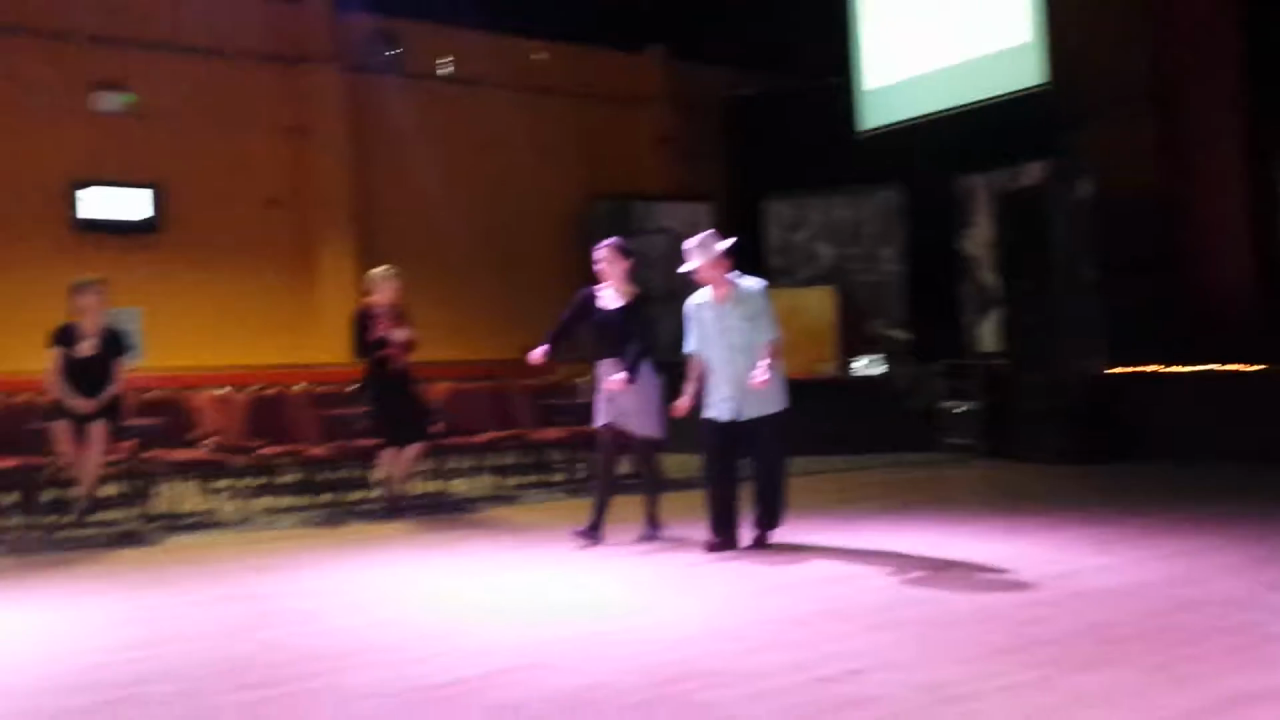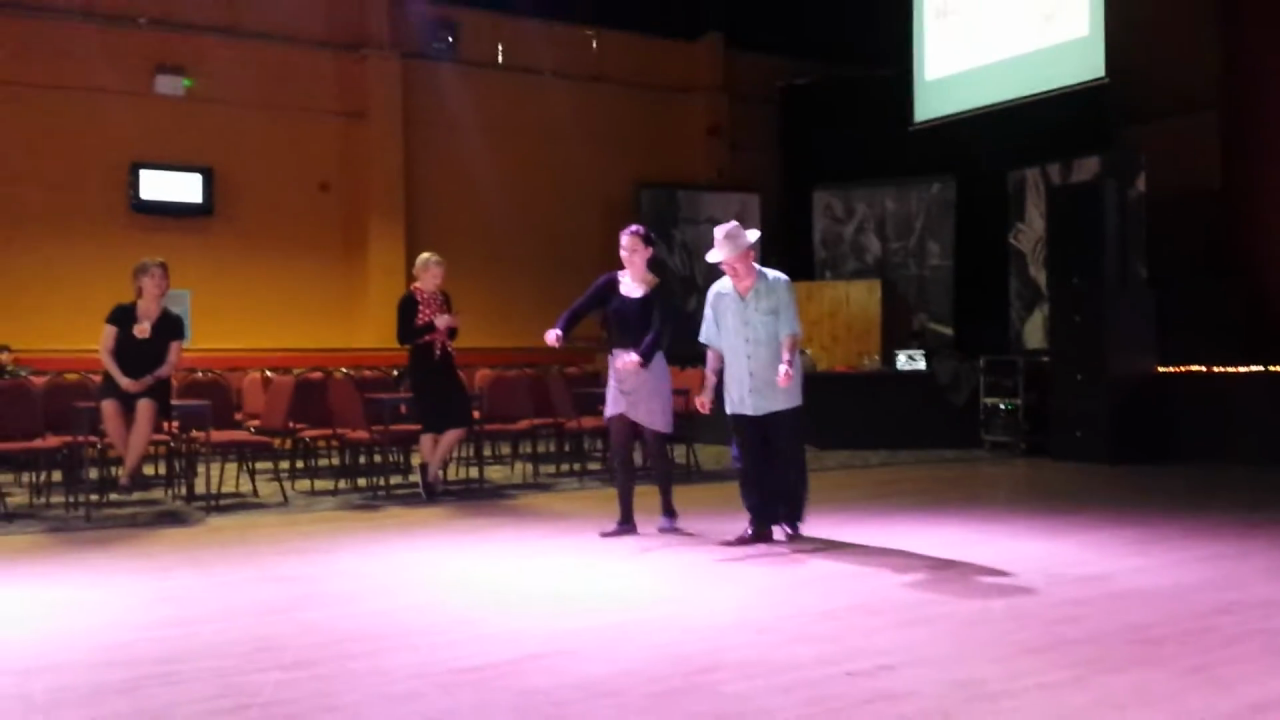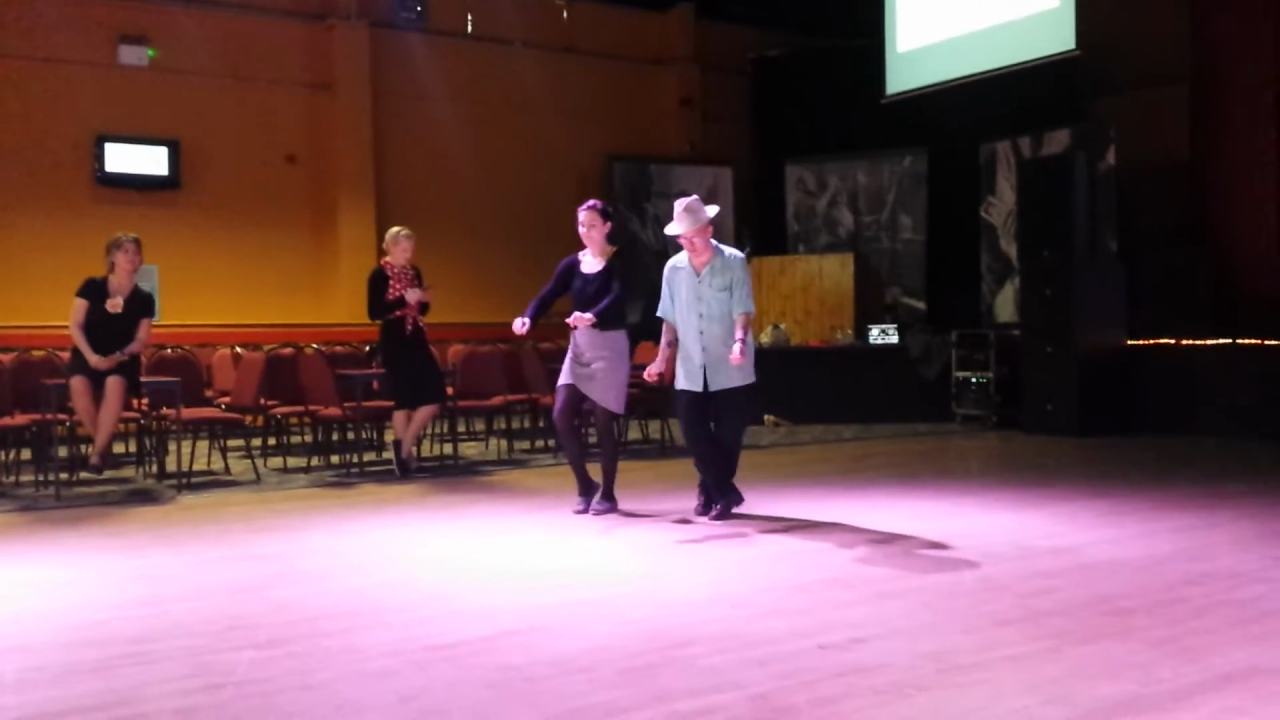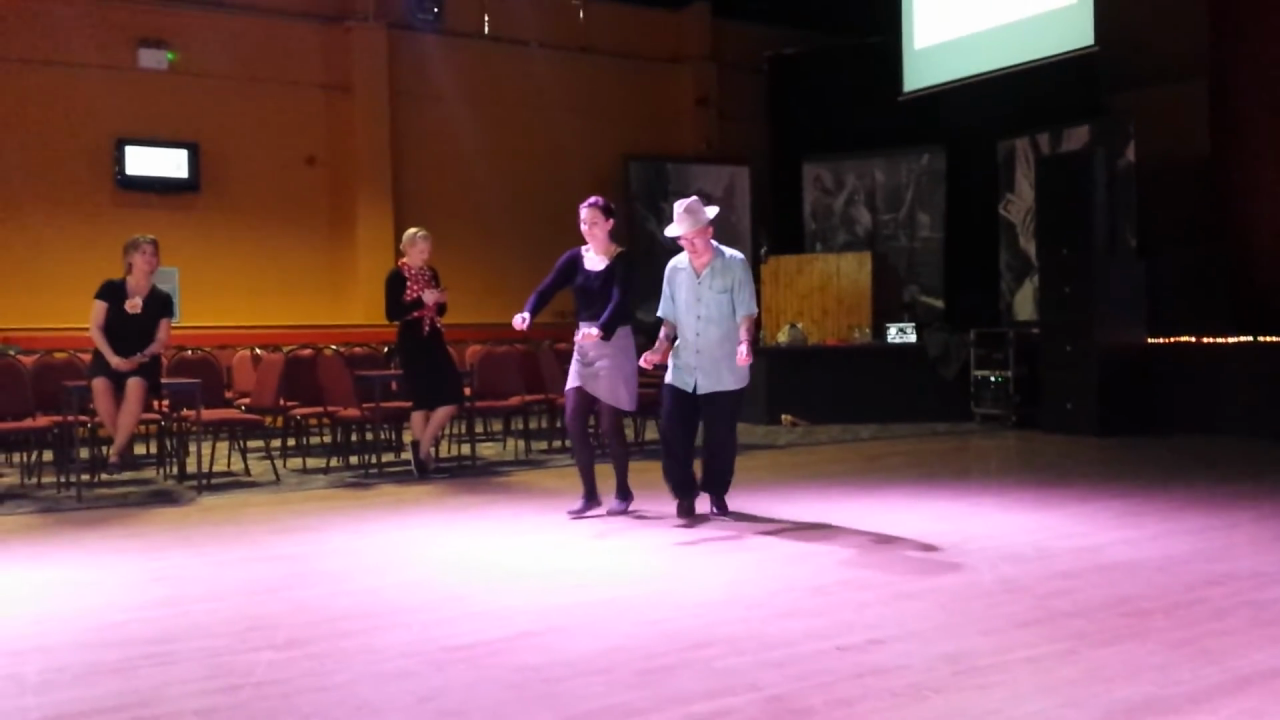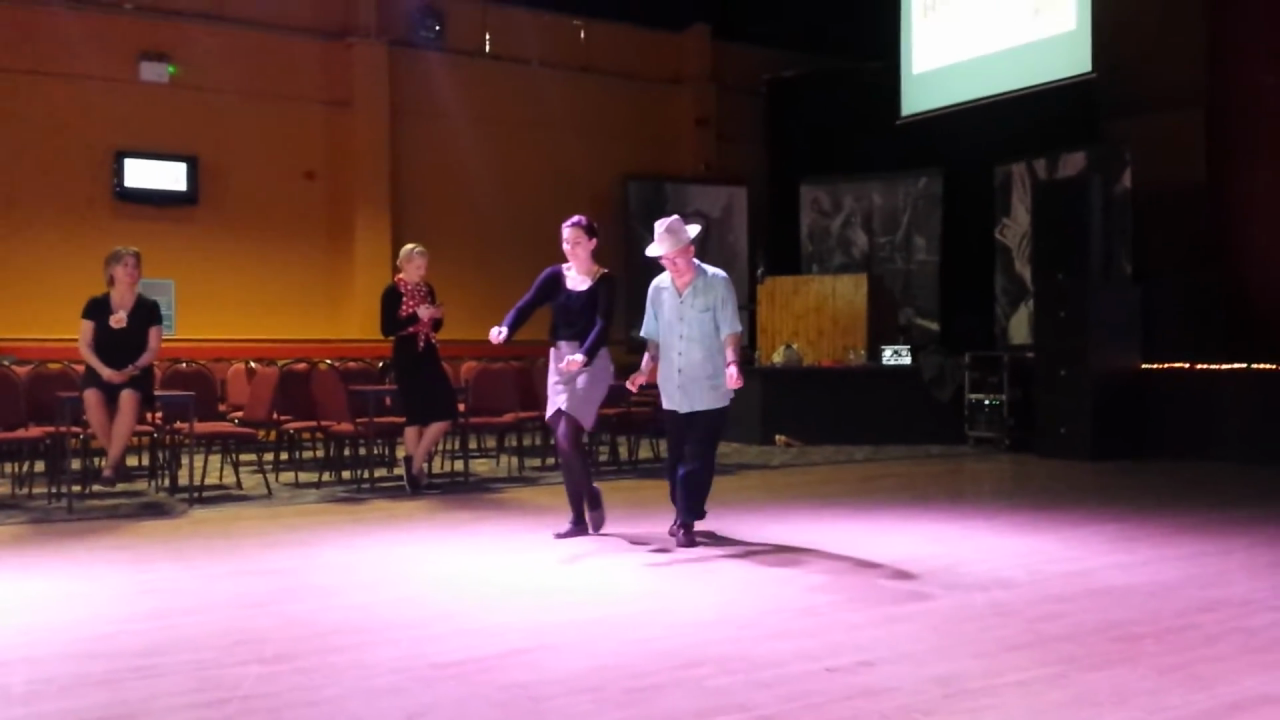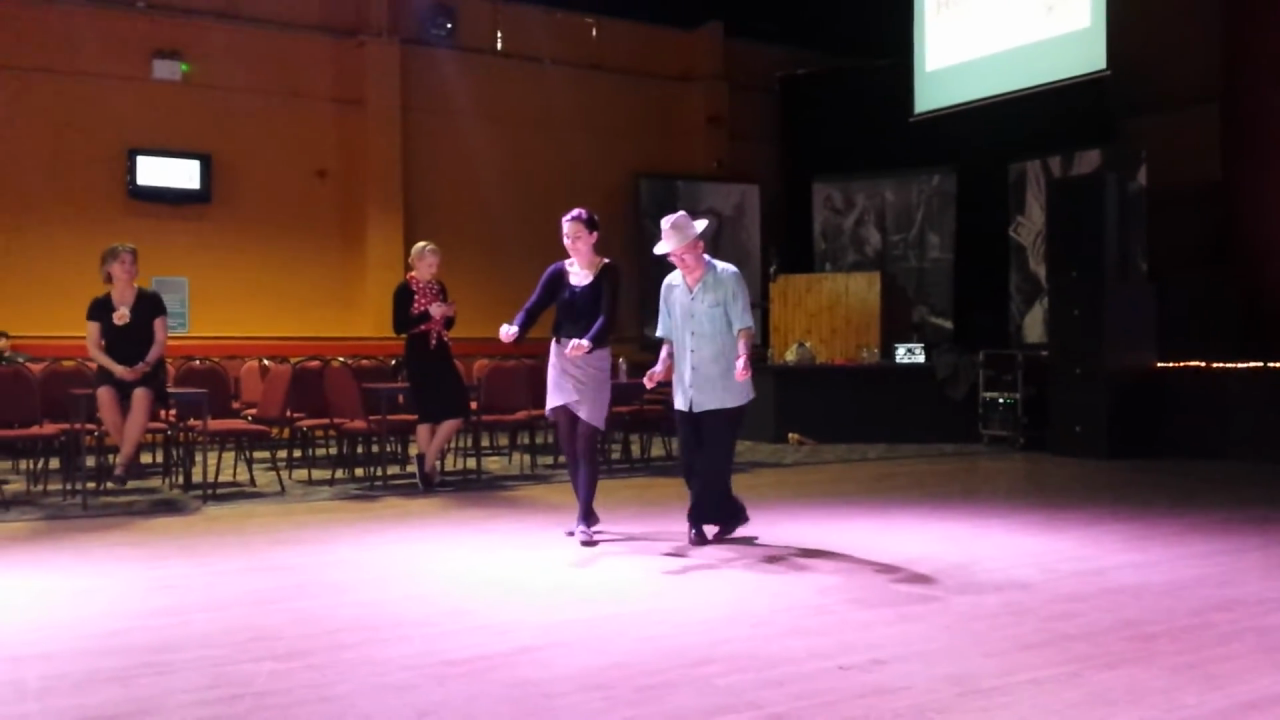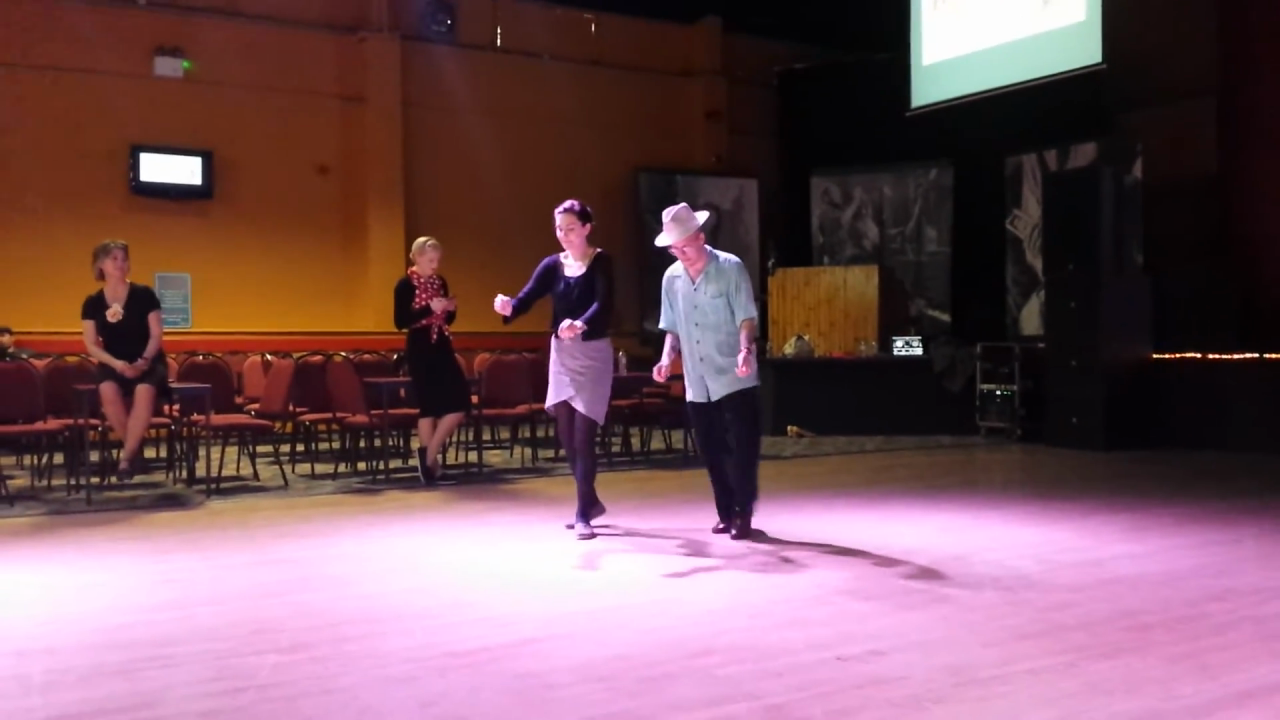
dt=0.3s
person 1, frame 1
left shoulder: (754, 291)
right shoulder: (695, 304)
left elbow: (769, 338)
right elbow: (697, 354)
left wrist: (766, 365)
right wrist: (689, 393)
left hip: (761, 398)
right hip: (719, 401)
left knee: (767, 463)
right knee: (718, 464)
left ankle: (764, 526)
right ankle: (724, 531)
person 1, frame 2
left shoulder: (778, 285)
right shoulder: (717, 294)
left elbow: (789, 332)
right elbow: (714, 345)
left wrist: (786, 363)
right wrist: (708, 387)
left hip: (779, 393)
right hip: (740, 395)
left knee: (788, 458)
right knee: (750, 462)
left ankle: (789, 518)
right ankle: (760, 523)
person 1, frame 3
left shoulder: (734, 262)
right shoulder: (673, 268)
left elbow: (742, 311)
right elbow: (670, 320)
left wrist: (740, 341)
right wrist: (662, 359)
left hip: (730, 369)
right hip: (690, 369)
left knee: (730, 433)
right knee: (696, 435)
left ankle: (714, 490)
right ankle: (723, 492)
person 1, frame 4
left shoulder: (735, 264)
right shoulder: (674, 269)
left elbow: (745, 313)
right elbow: (670, 318)
left wrist: (744, 343)
right wrist: (660, 349)
left hip: (724, 369)
right hip: (683, 367)
left knee: (721, 437)
right knee: (674, 431)
left ankle: (716, 494)
right ankle: (686, 493)
person 1, frame 5
left shoulder: (717, 282)
right shoulder: (657, 288)
left elbow: (729, 331)
right elbow: (654, 338)
left wrist: (732, 363)
right wrist: (645, 370)
left hip: (709, 389)
right hip: (672, 389)
left knee: (697, 457)
right knee: (677, 456)
left ankle: (686, 522)
right ankle: (683, 515)
person 1, frame 6
left shoulder: (728, 278)
right shoulder: (669, 286)
left elbow: (743, 327)
left wrist: (743, 357)
right wrist: (661, 367)
left hip: (724, 388)
right hip: (686, 390)
left knee: (714, 458)
right knee: (692, 459)
left ankle: (700, 521)
right ankle: (728, 513)
person 1, frame 7
left shoulder: (731, 268)
right shoulder: (671, 278)
left elbow: (746, 318)
left wrist: (745, 350)
right wrist: (667, 359)
left hip: (733, 376)
right hip: (697, 379)
left knee: (742, 443)
right knee: (712, 450)
left ankle: (742, 511)
right ankle: (728, 510)
person 2, frame 1
left shoulder: (637, 300)
right shoulder: (590, 297)
left elbow: (640, 342)
right elbow: (567, 324)
left wrist: (627, 374)
right wrist: (546, 347)
left hip: (637, 378)
right hip: (605, 379)
left knee: (643, 452)
right knee: (606, 454)
left ankle: (652, 520)
right ankle: (596, 524)
person 2, frame 2
left shoulder: (658, 290)
right shoulder: (610, 282)
left elbow: (659, 331)
right elbow: (581, 308)
left wrist: (640, 357)
right wrist: (560, 330)
left hip: (650, 369)
right hip: (618, 370)
left knee: (654, 445)
right knee: (620, 447)
left ankle: (668, 511)
right ankle: (625, 518)
person 2, frame 3
left shoulder: (618, 261)
right shoulder: (573, 264)
left elbow: (617, 297)
right elbow: (549, 296)
left wrist: (592, 317)
right wrist: (528, 318)
left hip: (610, 345)
right hip: (579, 347)
left knee: (603, 424)
right knee: (561, 417)
left ankle: (608, 495)
right ankle: (585, 486)
person 2, frame 4
left shoulder: (621, 259)
right shoulder: (575, 258)
left elbow: (619, 300)
right elbow: (548, 289)
left wrist: (600, 330)
right wrist: (528, 314)
left hip: (615, 342)
right hip: (584, 344)
left knee: (610, 423)
right knee: (573, 421)
left ankle: (623, 493)
right ankle: (590, 494)
person 2, frame 5
left shoulder: (604, 281)
right shoulder: (554, 275)
left elbow: (602, 325)
right elbow: (527, 305)
left wrist: (583, 356)
right wrist: (505, 329)
left hip: (591, 363)
right hip: (559, 361)
left knee: (567, 438)
right knee: (563, 445)
left ankle: (591, 494)
right ankle: (578, 519)
person 2, frame 6
left shoulder: (607, 272)
right shoulder: (557, 271)
left elbow: (607, 317)
right elbow: (534, 307)
left wrist: (587, 343)
right wrist: (515, 329)
left hip: (594, 361)
right hip: (561, 359)
left knee: (586, 441)
right knee: (567, 440)
left ankle: (583, 519)
right ankle: (586, 511)
person 2, frame 7
left shoulder: (601, 262)
right shoulder: (553, 264)
left elbow: (603, 304)
right elbow: (528, 297)
left wrist: (581, 323)
right wrist: (509, 306)
left hip: (593, 353)
right hip: (562, 353)
left knee: (584, 436)
right knee: (567, 435)
left ankle: (583, 514)
right ankle: (590, 501)
person 3, frame 1
left shoulder: (397, 311)
right shoulder: (366, 314)
right elbow: (362, 351)
left wrist: (407, 339)
right wrist: (390, 339)
left hip: (401, 376)
right hip: (380, 378)
left knee: (418, 432)
right knee: (392, 435)
left ankle: (394, 482)
right ankle: (391, 487)
person 3, frame 2
left shoulder: (443, 298)
right shoulder: (409, 300)
right elbow: (403, 338)
left wrist: (453, 326)
right wrist: (432, 325)
left hip: (444, 363)
right hip: (422, 365)
left knee: (461, 419)
right knee: (431, 421)
left ankle: (431, 469)
right ankle: (430, 475)
person 3, frame 3
left shoulder: (414, 272)
right shoulder: (379, 275)
right elbow: (374, 313)
left wrist: (424, 300)
right wrist: (403, 300)
left hip: (416, 338)
right hip: (394, 340)
left knee: (434, 394)
right knee: (403, 397)
left ankle: (405, 446)
right ankle: (403, 451)
person 3, frame 4
left shoulder: (431, 273)
right shoulder: (396, 276)
right elbow: (392, 314)
left wrist: (442, 301)
right wrist: (420, 301)
left hip: (434, 339)
right hip: (411, 342)
left knee: (452, 395)
right knee: (421, 398)
left ankle: (422, 447)
right ankle: (421, 453)
person 3, frame 5
left shoulder: (427, 289)
right shoulder: (393, 291)
right elbow: (387, 329)
left wrist: (437, 316)
right wrist: (416, 316)
left hip: (429, 354)
right hip: (407, 356)
left knee: (446, 410)
right knee: (415, 414)
left ankle: (415, 463)
right ankle: (414, 469)
person 3, frame 6
left shoulder: (439, 287)
right shoulder: (404, 289)
right elbow: (399, 327)
left wrist: (450, 315)
right wrist: (428, 314)
left hip: (441, 353)
right hip: (419, 354)
left knee: (458, 408)
right knee: (427, 411)
left ankle: (427, 463)
right ankle: (427, 468)
person 3, frame 7
left shoulder: (440, 282)
right shoulder: (406, 284)
right elbow: (400, 322)
left wrist: (450, 309)
right wrist: (429, 309)
left hip: (442, 347)
right hip: (420, 349)
left knee: (459, 402)
right knee: (429, 405)
left ankle: (429, 456)
right ankle: (429, 462)
person 4, frame 1
left shoulder: (114, 337)
right shoulder: (64, 333)
left elbow: (118, 378)
right elbow: (55, 374)
left wrist: (101, 400)
right wrist: (72, 399)
left hip: (102, 403)
right hip: (70, 402)
left knee: (98, 428)
right knee: (62, 427)
left ankle: (86, 490)
right ankle: (83, 485)
person 4, frame 2
left shoulder: (173, 321)
right shoulder: (121, 313)
left elbow: (171, 363)
right elbow: (105, 352)
left wrist: (149, 380)
right wrist: (121, 379)
left hip: (153, 383)
right hip: (119, 380)
left knee: (145, 408)
right knee: (109, 407)
left ankle: (127, 471)
right ankle: (132, 465)
person 4, frame 3
left shoulder: (144, 299)
right shoulder: (92, 286)
left elbow: (141, 340)
right elbow: (75, 326)
left wrist: (118, 356)
right wrist: (91, 356)
left hip: (122, 360)
right hip: (87, 355)
left knee: (115, 384)
right knee: (79, 384)
left ankle: (97, 451)
right ankle: (101, 442)
person 4, frame 4
left shoulder: (162, 299)
right shoulder: (110, 288)
left elbow: (161, 340)
right elbow: (95, 328)
left wrist: (140, 357)
right wrist: (112, 357)
left hip: (142, 361)
right hip: (108, 357)
left knee: (135, 386)
right knee: (100, 386)
left ankle: (116, 450)
right ankle: (122, 442)
person 4, frame 5
left shoulder: (149, 307)
right shoulder: (95, 304)
left elbow: (153, 349)
right elbow: (84, 346)
left wrist: (132, 369)
right wrist: (103, 370)
left hip: (135, 373)
right hip: (101, 370)
left knee: (129, 398)
right knee: (92, 397)
left ankle: (111, 463)
right ankle: (116, 456)
person 4, frame 6
left shoulder: (151, 300)
right shoulder: (98, 305)
left elbow: (161, 341)
right elbow: (93, 347)
left wrist: (144, 365)
right wrist: (115, 367)
left hip: (147, 368)
right hip: (113, 368)
left knee: (141, 396)
right knee: (105, 395)
left ankle: (123, 460)
right ankle: (130, 453)
person 4, frame 7
left shoulder: (144, 294)
right shoulder: (92, 303)
left elbow: (156, 335)
right elbow: (91, 345)
left wrist: (143, 361)
right wrist: (116, 363)
left hip: (148, 362)
right hip: (113, 364)
left knee: (144, 391)
right knee: (109, 391)
left ankle: (127, 454)
right ankle: (133, 447)
